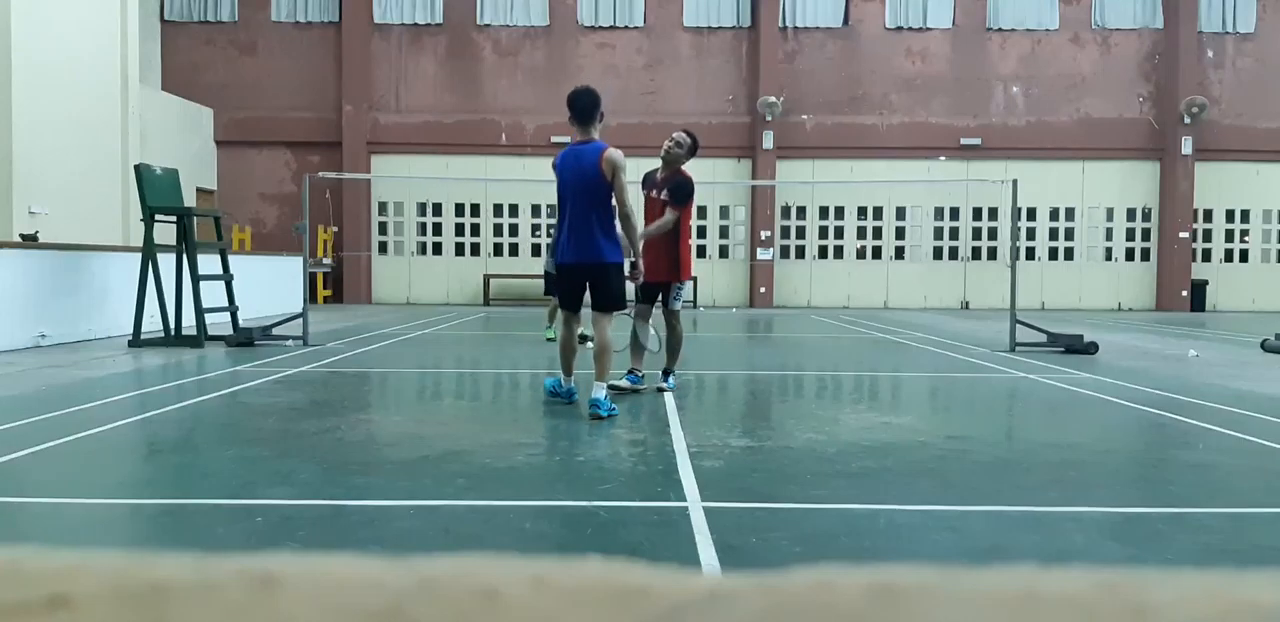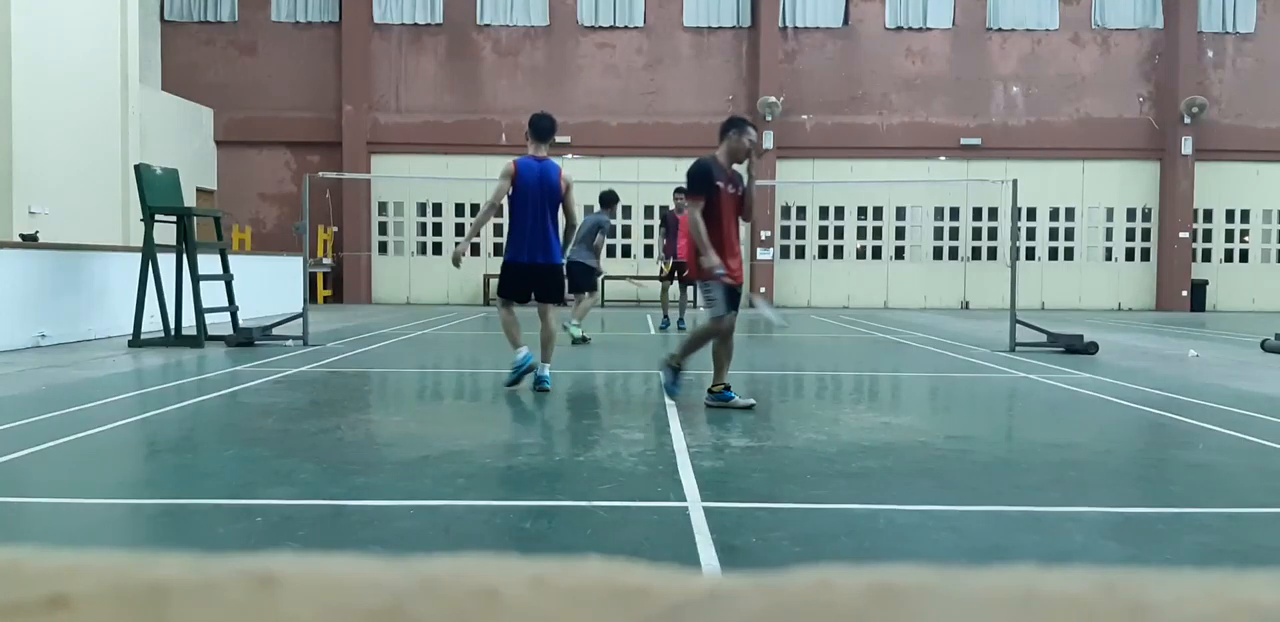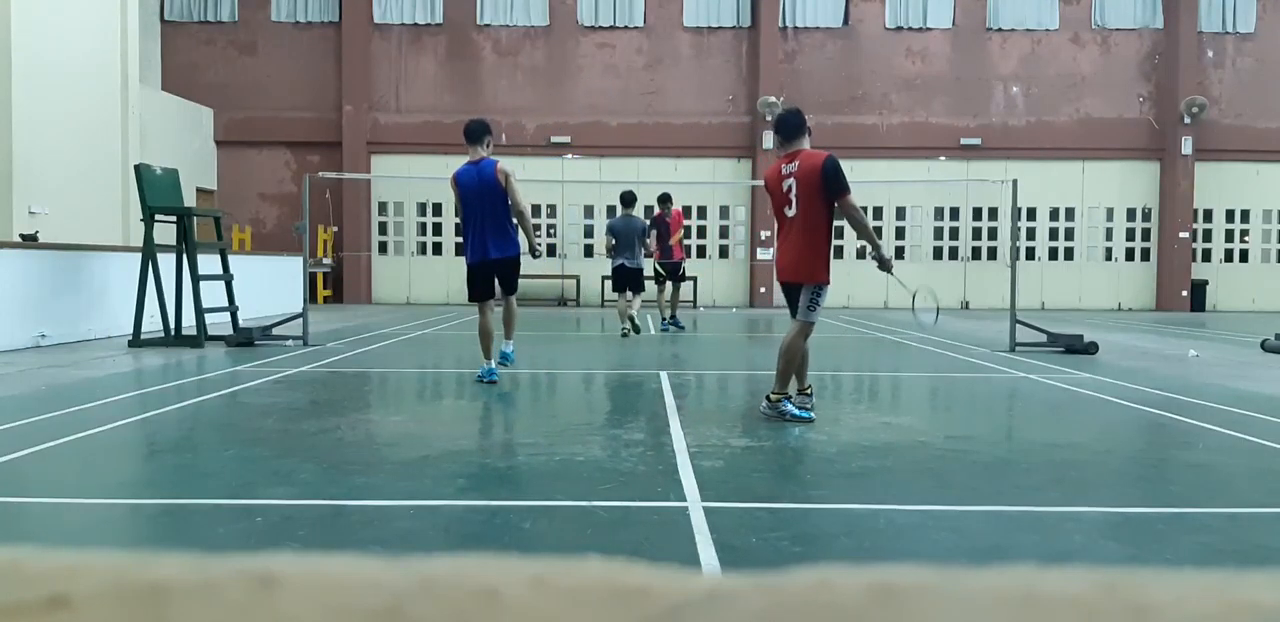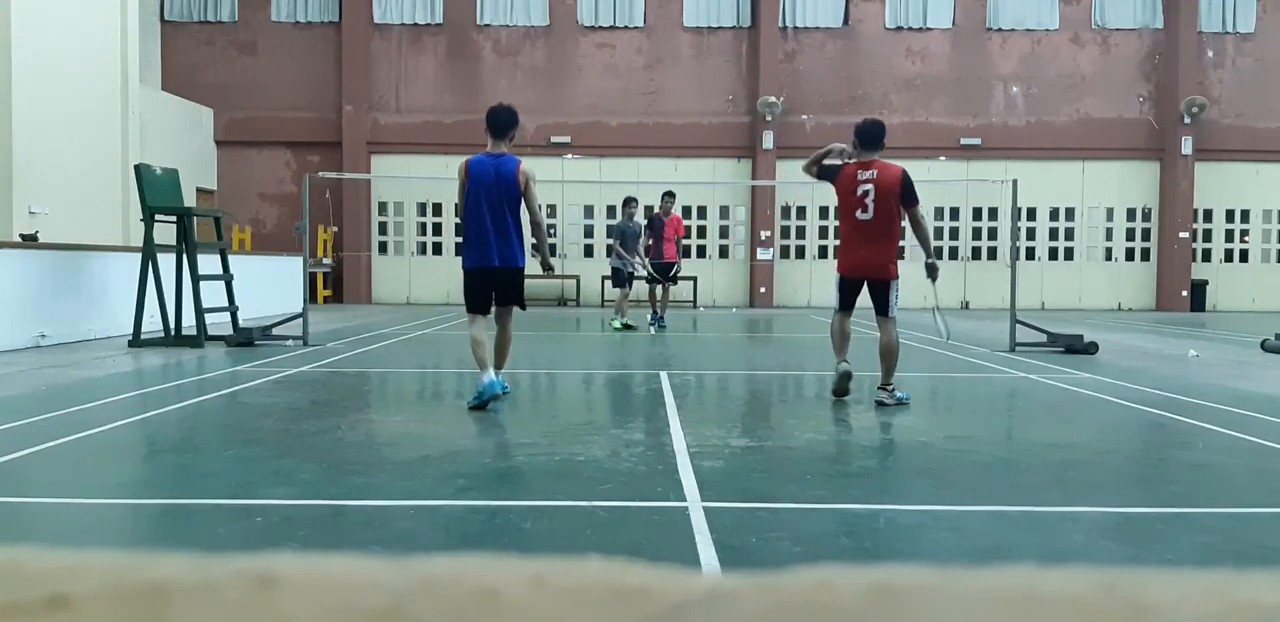
dt=1s
person 1, frame 1
left shoulder: (560, 160)
right shoulder: (612, 157)
right elbow: (625, 213)
right wrist: (637, 256)
left hip: (567, 255)
right hip: (605, 255)
left knee: (569, 319)
right knee: (602, 324)
left ankle: (566, 384)
right ankle: (599, 395)
person 1, frame 2
left shoulder: (513, 168)
right shoulder: (562, 176)
left elbow: (493, 205)
right elbow: (572, 222)
left wrist: (466, 241)
right wrist: (560, 250)
left hip: (518, 255)
right hip: (550, 257)
left knee: (506, 307)
right knee: (547, 312)
left ankle: (522, 354)
right ankle: (544, 372)
person 1, frame 3
left shoulder: (457, 177)
right shoulder: (501, 170)
right elbow: (519, 210)
right wrist: (532, 243)
left hip: (476, 254)
right hip: (506, 250)
left knee: (484, 309)
right knee: (509, 297)
left ankle: (489, 367)
right ankle: (507, 347)
person 1, frame 4
left shoulder: (467, 167)
right shoulder: (522, 171)
left elbow: (462, 212)
right elbow: (536, 219)
right wrist: (545, 256)
left hip: (477, 259)
right hip: (511, 259)
left knee: (477, 321)
right knee: (504, 318)
left ankle: (489, 378)
right ankle: (497, 377)
person 2, frame 1
left shoulder: (682, 182)
right shoulder: (649, 178)
left elbow: (668, 220)
left hip: (673, 264)
right hip: (649, 262)
left knee: (672, 317)
right knee: (640, 314)
left ankle: (669, 372)
right ankle: (635, 374)
person 2, frame 2
left shoulder: (735, 177)
right shoulder: (703, 168)
left elbow: (747, 215)
right elbow: (693, 213)
left wrist: (751, 175)
right wrist: (708, 254)
left hip: (732, 264)
right hip: (710, 263)
left knee: (728, 325)
right knee: (719, 323)
left ankle: (720, 389)
right ankle: (674, 363)
person 2, frame 3
left shoulder: (772, 173)
right shoulder: (824, 163)
right elbow: (849, 210)
right wrist: (877, 248)
left hip: (786, 262)
right hip: (813, 263)
left knee: (800, 325)
right knee: (800, 327)
left ankle: (802, 392)
right ankle: (776, 397)
person 2, frame 4
left shoulder: (841, 172)
right shoulder: (898, 175)
left elbow: (808, 167)
right elbow: (916, 220)
left wrist: (830, 151)
right wrist: (930, 256)
left hip: (849, 263)
right hip: (884, 265)
left knee: (841, 315)
right knee: (886, 323)
left ankle: (842, 364)
right ankle: (886, 388)
